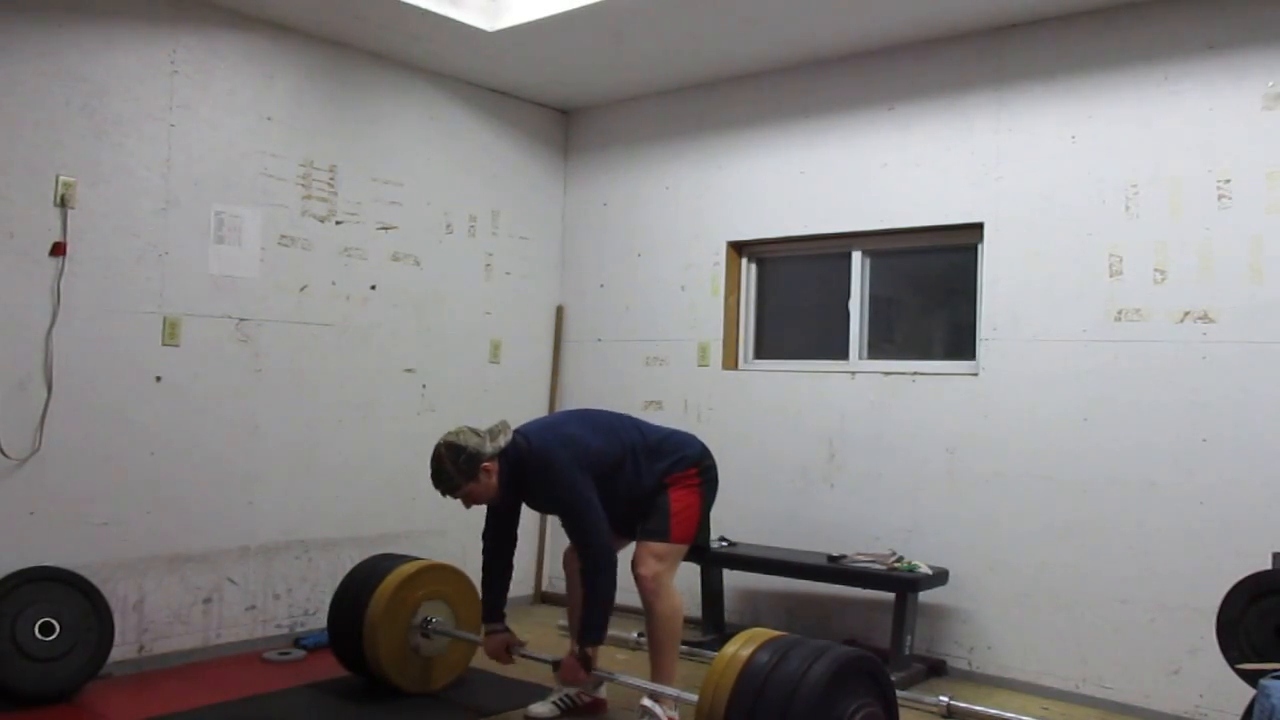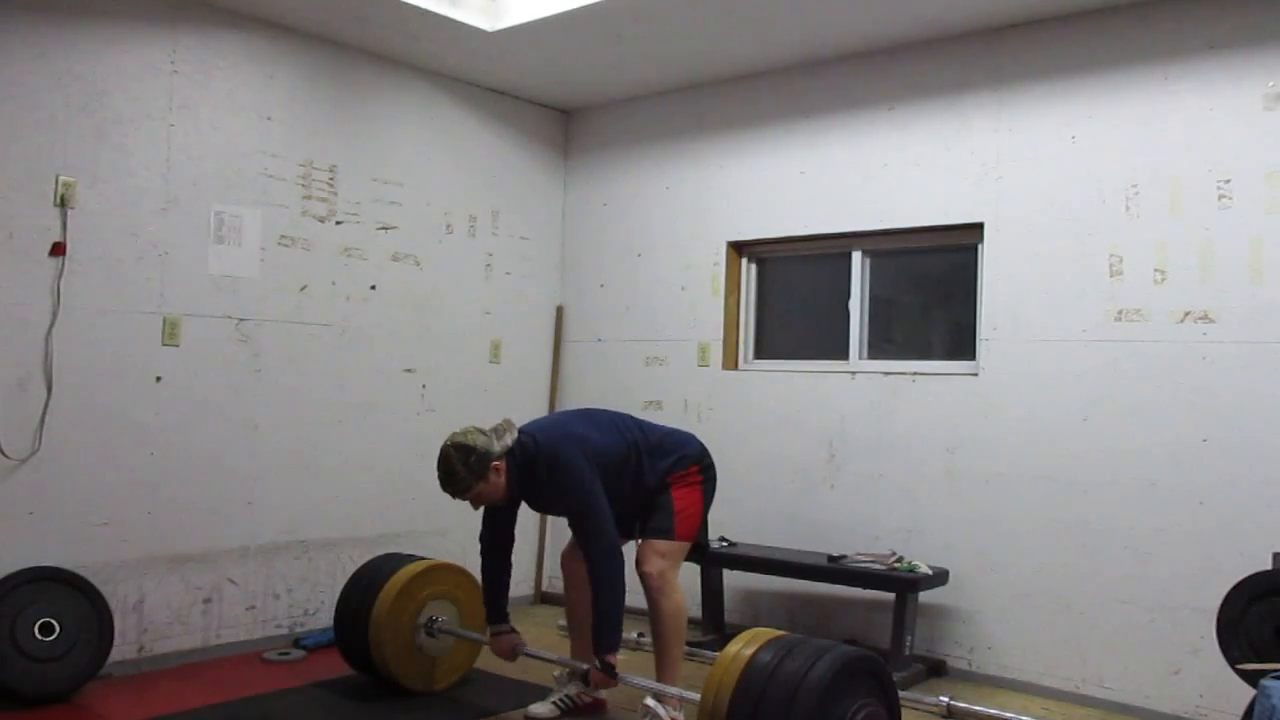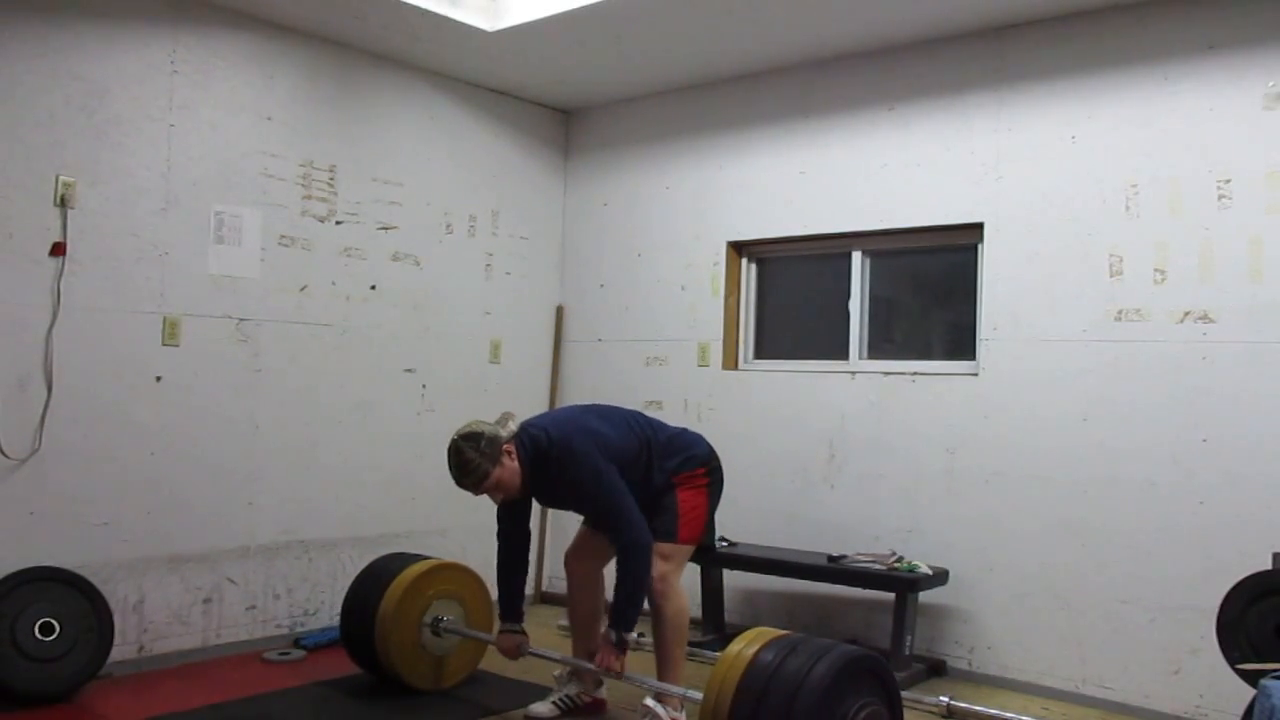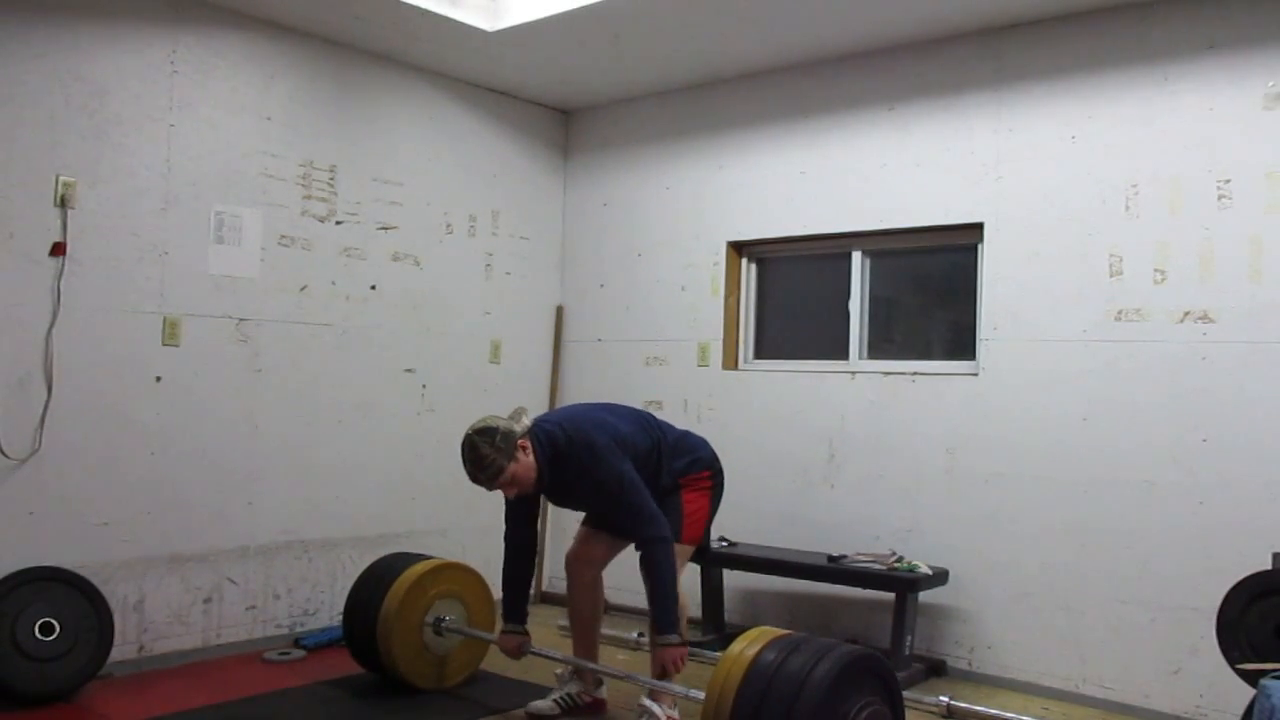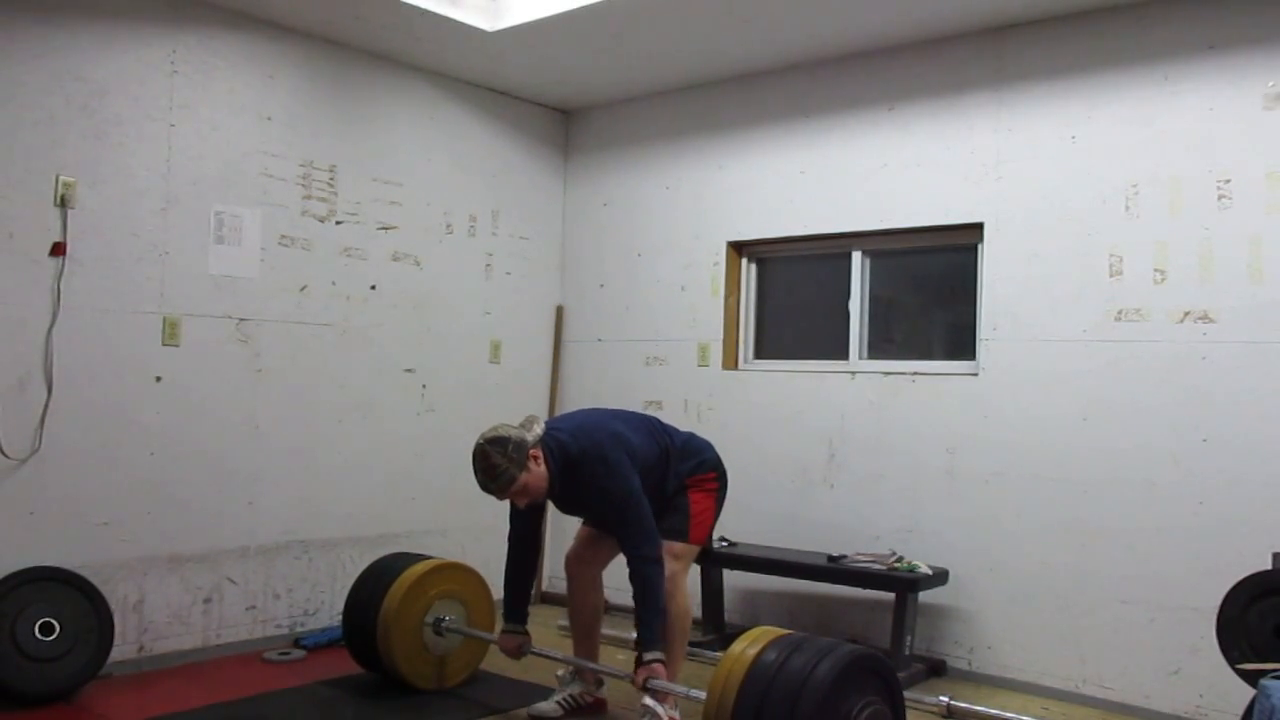
dt=0.3s
person 1, frame 1
left shoulder: (551, 464)
right shoulder: (511, 464)
left elbow: (600, 558)
right elbow: (498, 546)
left wrist: (586, 646)
right wrist: (493, 624)
left hip: (680, 471)
right hip: (634, 482)
left knee: (649, 572)
right knee: (575, 561)
right ankle: (585, 688)
person 1, frame 2
left shoulder: (561, 463)
right shoulder: (509, 462)
left elbow: (605, 553)
right elbow: (495, 545)
left wrist: (605, 651)
right wrist: (500, 625)
left hip: (680, 470)
right hip: (631, 481)
left knee: (654, 570)
right knee: (574, 562)
right ankle: (584, 688)
person 1, frame 3
left shoulder: (573, 454)
right shoulder: (520, 459)
left elbow: (635, 539)
right elbow: (513, 543)
left wrist: (618, 633)
right wrist: (511, 623)
left hip: (686, 471)
right hip: (639, 480)
left knee: (657, 574)
right knee: (579, 561)
right ankle: (584, 687)
person 1, frame 4
left shoulder: (589, 451)
right shoulder: (520, 460)
left elbow: (653, 536)
right elbow: (520, 542)
left wrist: (667, 633)
right wrist: (513, 624)
left hip: (689, 473)
right hip: (636, 478)
left knee: (663, 571)
right knee: (580, 561)
right ankle: (586, 686)
person 1, frame 5
left shoulder: (600, 461)
right shoulder: (525, 468)
left elbow: (644, 555)
right elbow: (523, 544)
left wrist: (650, 652)
right wrist: (513, 624)
left hip: (692, 476)
right hip: (642, 481)
left knee: (667, 573)
right knee: (580, 562)
right ankle: (586, 686)
